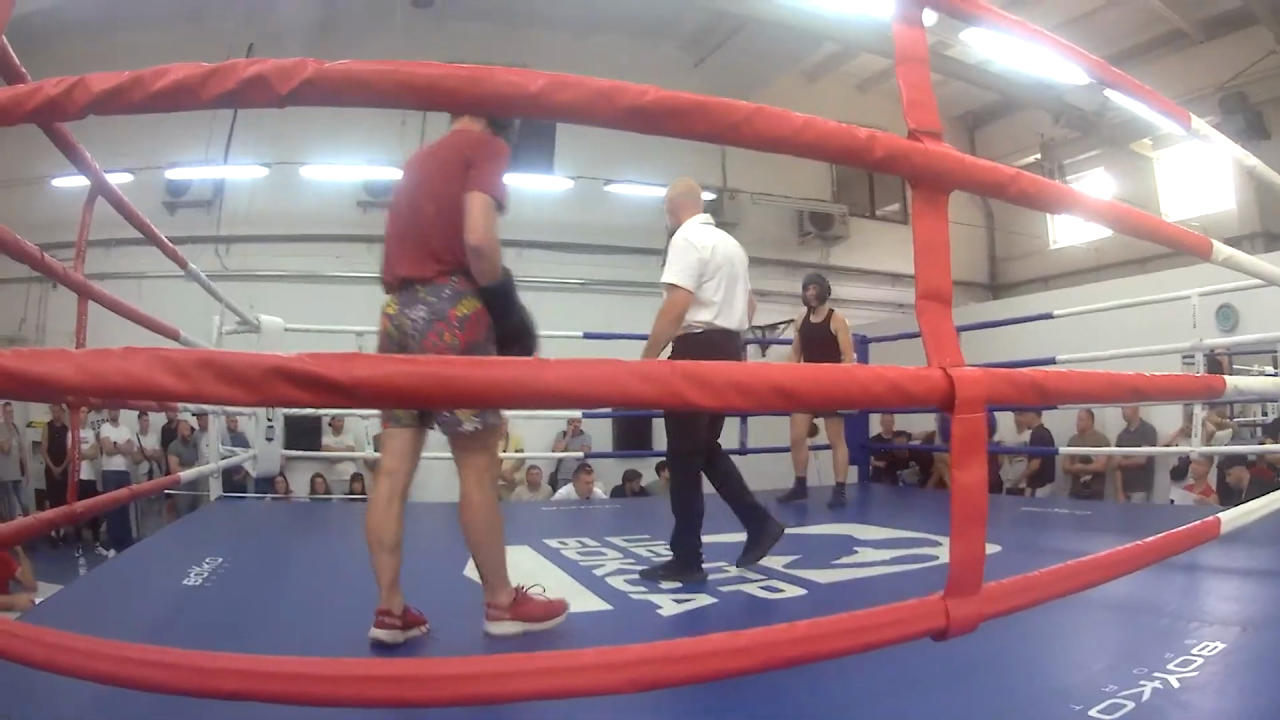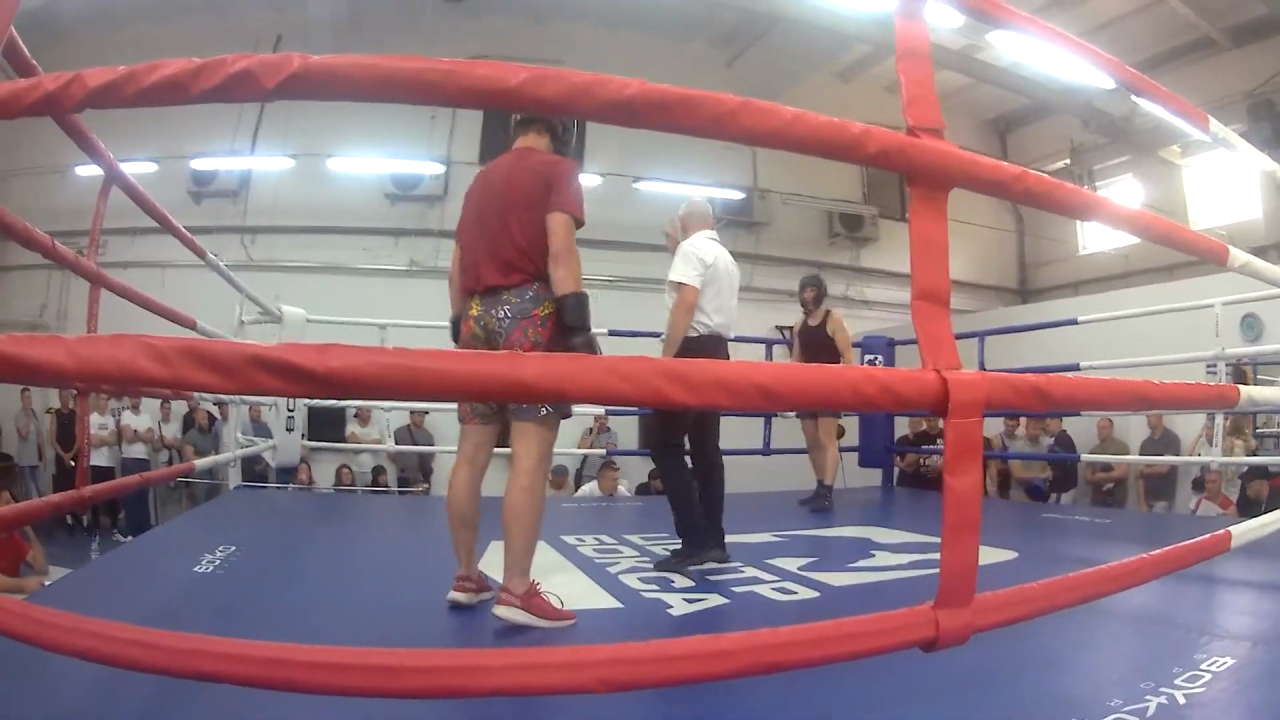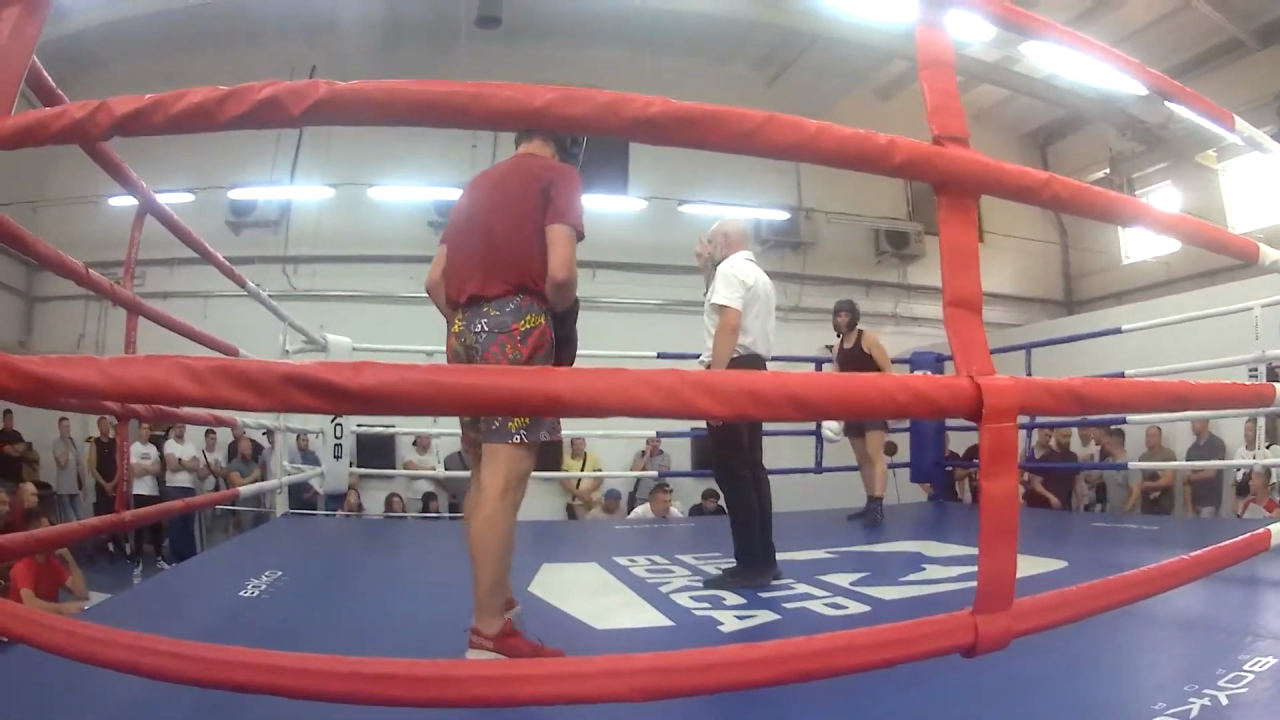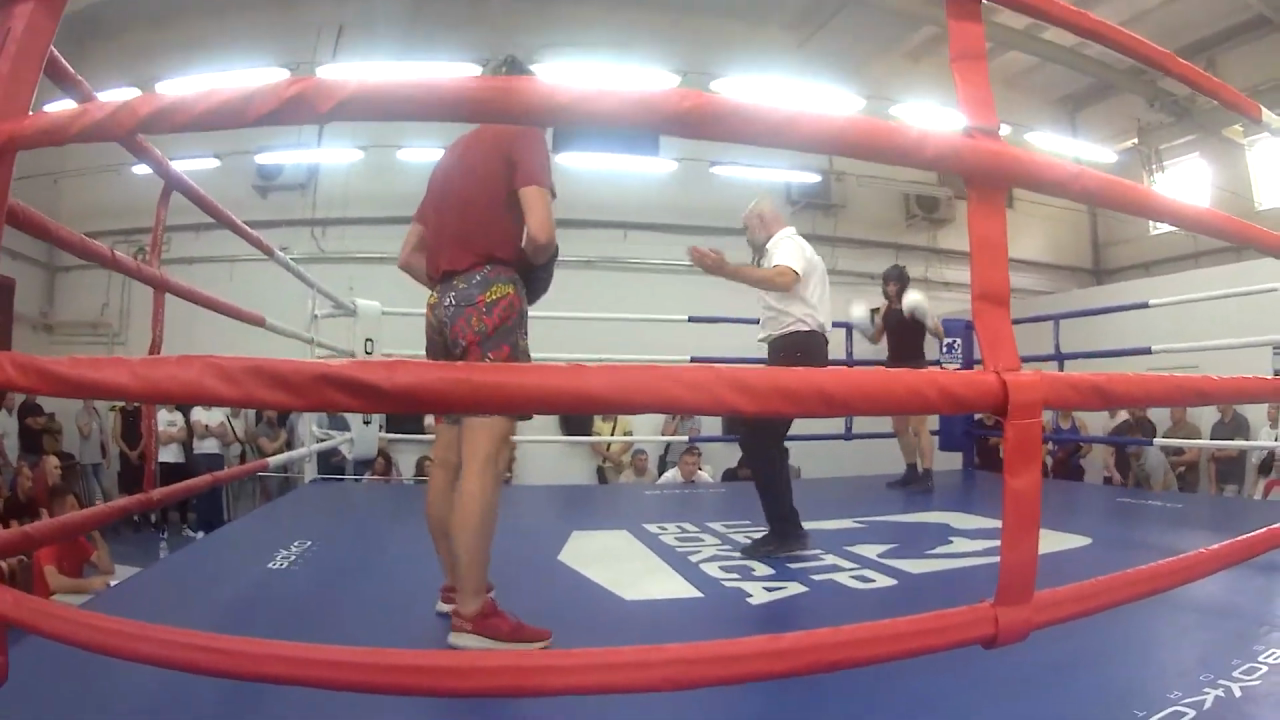
dt=1s
person 1, frame 1
left shoulder: (415, 163)
right shoulder: (486, 148)
right elbow: (478, 239)
right wrist: (505, 305)
left hip: (397, 311)
right hip: (451, 308)
left knee: (394, 468)
right knee: (478, 468)
left ankle: (390, 609)
right ankle: (502, 601)
person 1, frame 2
left shoulder: (482, 179)
right shoulder: (556, 168)
left elbow: (457, 267)
right elbow: (560, 253)
left wrist: (461, 327)
right wrist: (578, 329)
left hip: (476, 316)
right hip: (528, 311)
left knee: (471, 455)
right knee: (530, 459)
left ankle: (466, 577)
right ankle: (516, 589)
person 1, frame 3
left shoulder: (478, 183)
right shoulder: (558, 174)
left elbow: (435, 280)
right elbow: (560, 272)
right wrist: (563, 321)
left hip: (465, 329)
right hip: (517, 325)
left knee: (486, 478)
right knee: (504, 485)
left ankle: (492, 595)
right ankle: (490, 633)
person 1, frame 4
left shoulder: (452, 153)
right shoulder: (525, 136)
left elbow: (408, 255)
right elbow: (541, 234)
right wrist: (536, 263)
left hip: (442, 303)
right hip: (490, 300)
left knee: (448, 459)
right knee: (483, 461)
left ankle: (455, 586)
right ankle: (472, 614)
person 2, frame 1
left shoulder: (686, 239)
right shoulder: (731, 243)
left elbow: (676, 305)
right elbow: (748, 304)
left wrist: (647, 359)
left hip: (697, 350)
right hip: (729, 349)
left knee: (684, 456)
right knee: (707, 449)
left ankle: (687, 559)
right ankle: (761, 526)
person 2, frame 2
left shoulder: (692, 248)
right shoulder: (726, 258)
left elbow: (686, 302)
left wrist: (666, 357)
left hip: (692, 351)
right hip: (716, 352)
left knee: (667, 446)
right knee: (705, 449)
left ankle: (697, 540)
right ankle: (711, 539)
person 2, frame 3
left shoulder: (730, 269)
right shoulder: (759, 276)
left elbow: (728, 324)
right wrist: (708, 269)
left hip: (734, 373)
right hip: (754, 372)
left knee: (732, 471)
right knee: (750, 468)
left ankle: (751, 564)
right ankle: (763, 559)
person 2, frame 4
left shoulder: (785, 244)
right shoulder: (792, 249)
left elbow: (780, 279)
left wrist: (727, 270)
right wrist: (745, 264)
left hip: (797, 352)
right hip: (798, 352)
left knee: (755, 438)
right knee: (766, 439)
left ankle: (785, 526)
right ankle: (786, 528)
person 3, frame 1
left shoulder: (837, 320)
right shoulder: (801, 320)
left elbow: (848, 356)
right elbow: (796, 353)
left knee: (836, 439)
right knee: (797, 437)
left ankle: (840, 491)
right ankle: (800, 486)
person 3, frame 2
left shoulder: (834, 320)
right shoulder: (799, 325)
left elbow: (847, 355)
left knee: (827, 440)
right knee: (812, 443)
left ankle: (827, 494)
right ankle: (820, 487)
person 3, frame 3
left shoulder: (868, 338)
right shoulder: (837, 349)
left elbow: (887, 369)
left knee: (874, 454)
right knee: (861, 459)
left ankle: (877, 507)
right ankle: (871, 504)
person 3, frame 4
left shoulder: (916, 305)
right shoulder: (885, 309)
left elbow: (938, 333)
right elbow: (875, 337)
left wrist: (926, 316)
left hip: (915, 368)
right hip: (893, 369)
left knee: (918, 425)
right knee: (899, 427)
left ankle: (926, 476)
right ankle: (912, 472)
